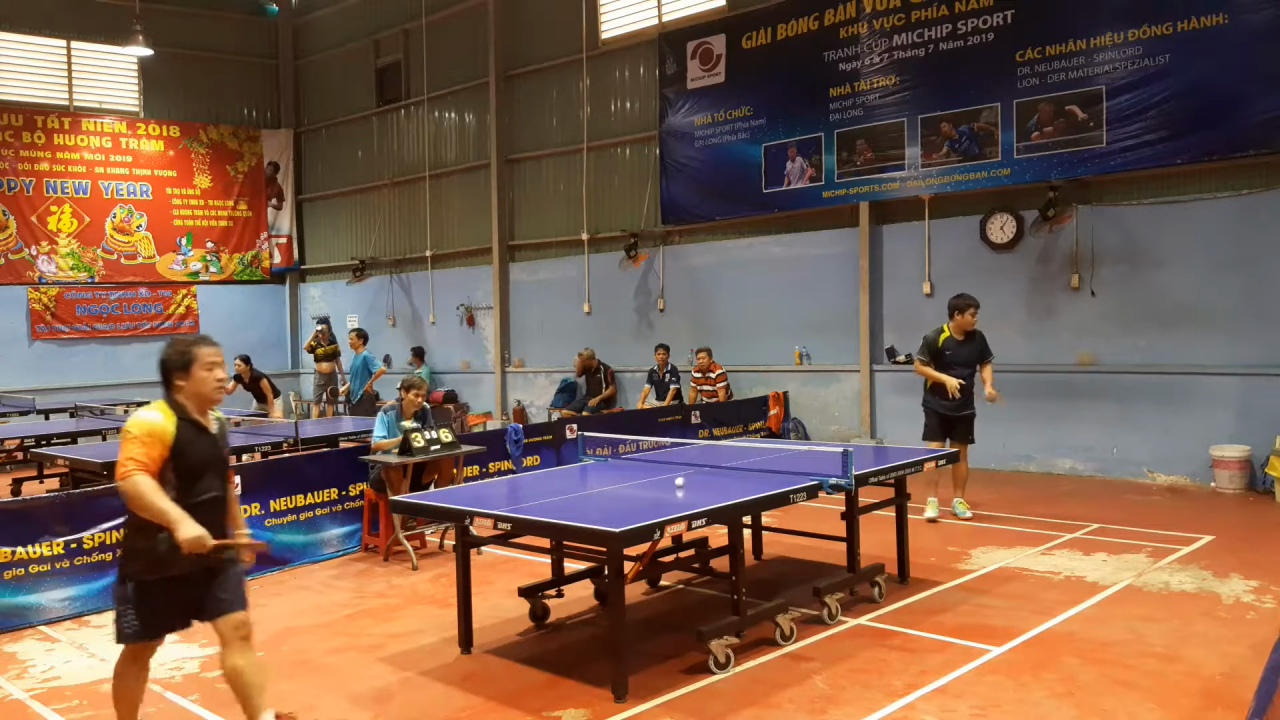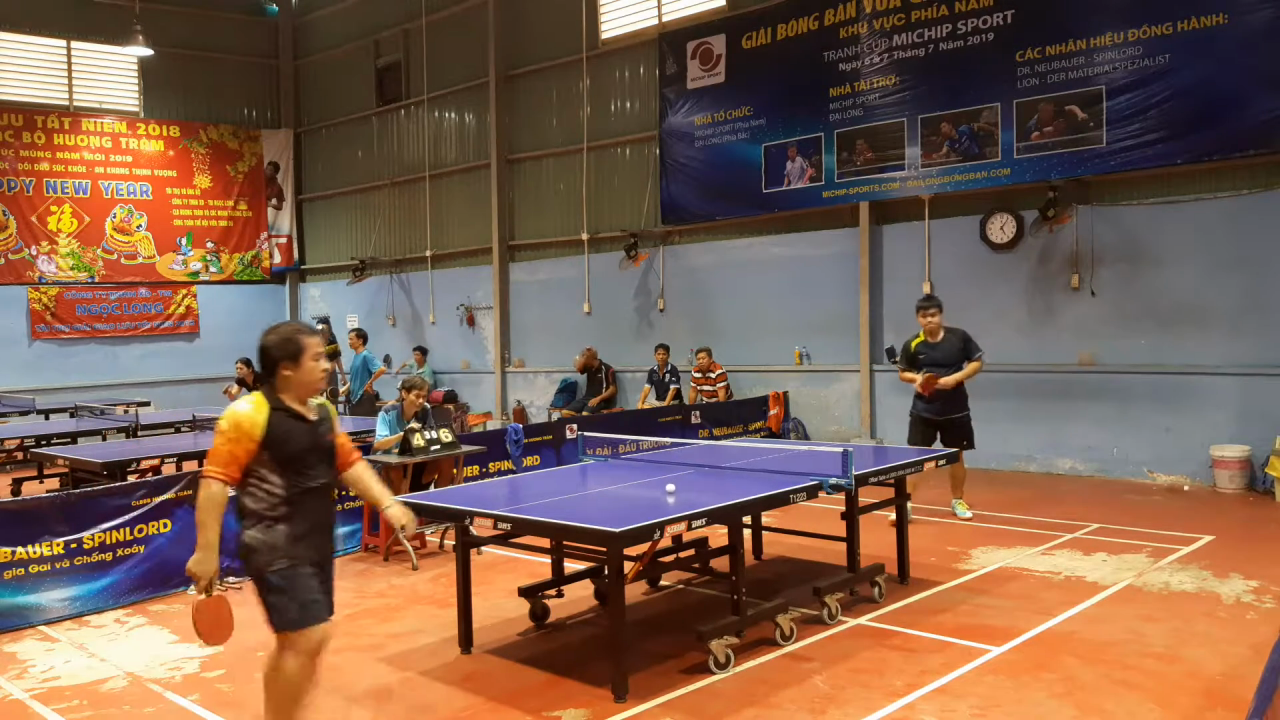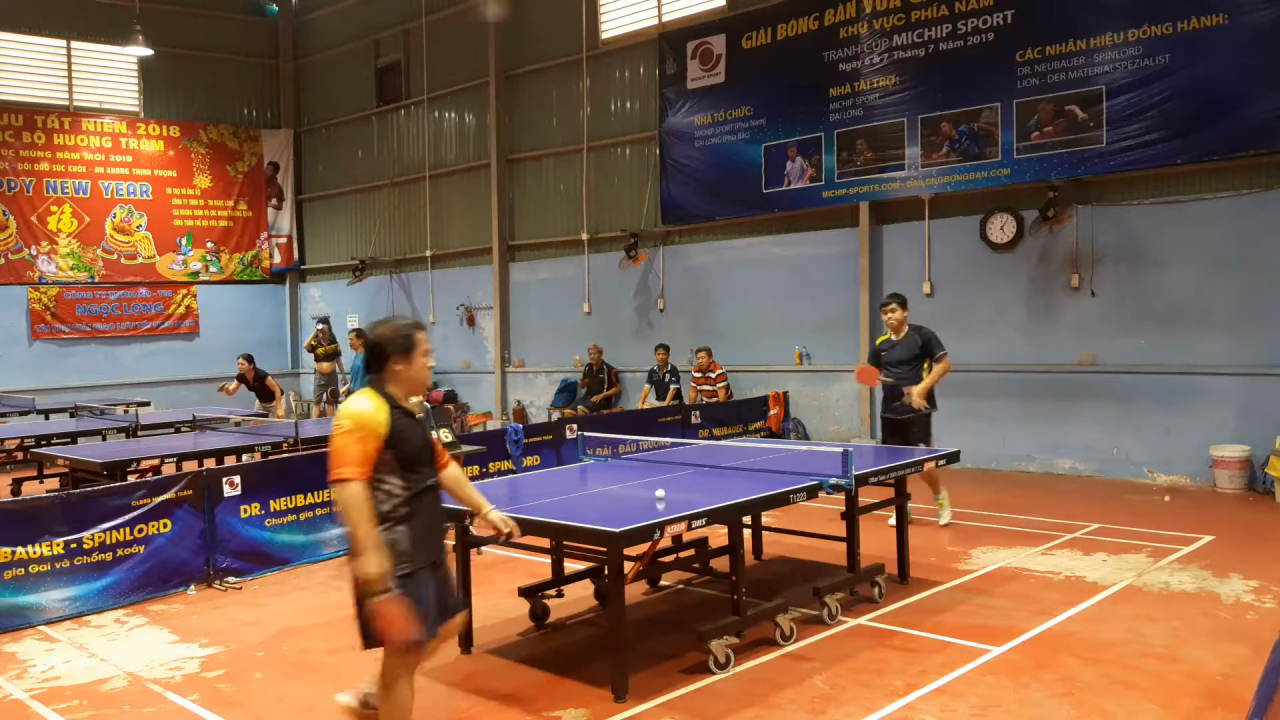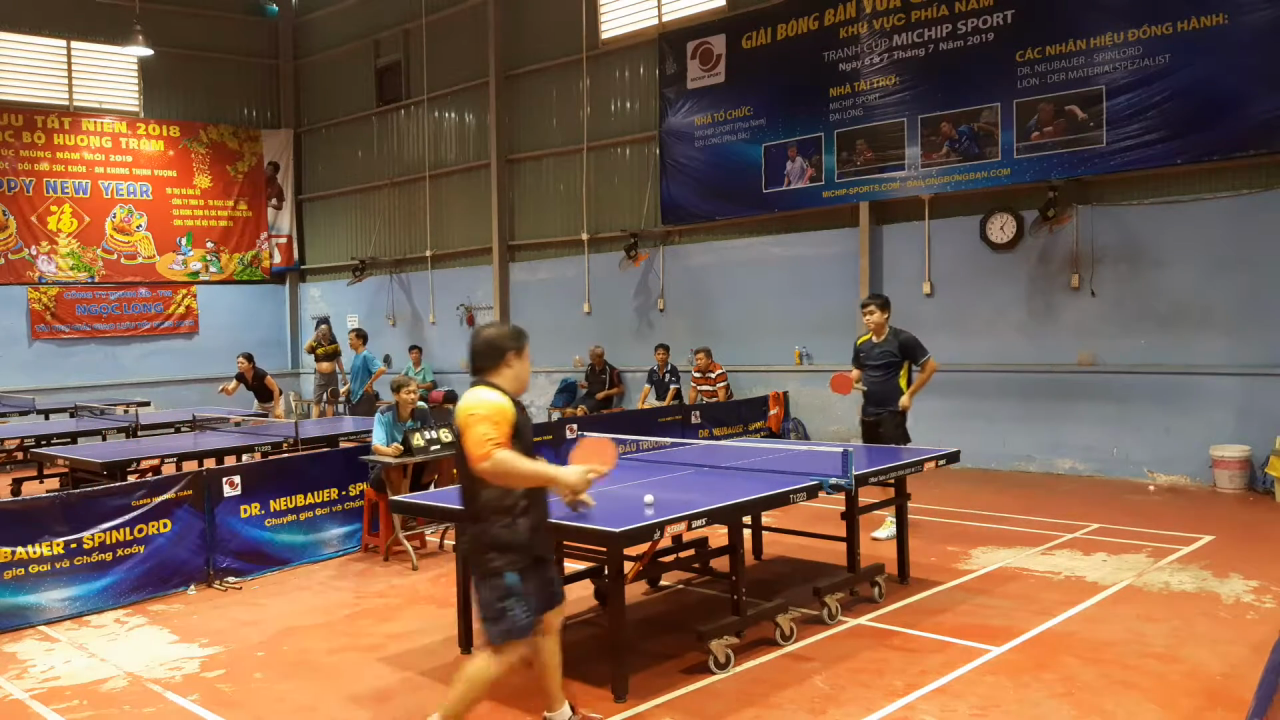
dt=0.4s
person 1, frame 1
left shoulder: (216, 423)
right shoulder: (151, 423)
right elbow: (131, 481)
left wrist: (238, 532)
right wrist: (180, 523)
left hip: (211, 552)
right hip: (159, 559)
left knee: (238, 631)
right knee: (141, 648)
person 1, frame 2
left shoulder: (322, 411)
right shoulder: (248, 415)
left elbow: (349, 462)
right elbow: (214, 481)
left wrist: (387, 503)
right wrist: (206, 551)
left hip: (317, 546)
right hip: (278, 551)
left knee: (293, 643)
right knee: (311, 637)
person 1, frame 3
left shoulder: (409, 410)
right shoulder: (363, 412)
left elbow: (441, 466)
right elbow: (348, 485)
left wrist: (485, 509)
right wrist: (368, 553)
left hip: (424, 549)
right hip: (392, 557)
left knee: (448, 624)
right knee: (406, 652)
person 1, frame 4
left shoulder: (501, 403)
right shoulder: (487, 403)
right elbow: (491, 462)
left wrist: (563, 486)
right wrist: (560, 475)
left hip: (523, 544)
right hip: (501, 549)
left knee: (549, 622)
right knee: (510, 649)
person 2, frame 1
left shoulder: (978, 338)
right shoulder: (935, 338)
left elbow: (985, 364)
right elbow: (919, 366)
left wrist: (988, 386)
right wrist: (946, 378)
left hip: (964, 407)
right hip: (937, 405)
left knee: (960, 452)
right knee: (935, 451)
left ankle: (958, 501)
right ankle: (932, 501)
person 2, frame 2
left shoulder: (959, 337)
right shoulder: (912, 345)
left elbow: (977, 362)
right elbow: (903, 373)
left wrist: (955, 378)
right wrist: (916, 379)
left hip: (955, 410)
right hip: (923, 411)
left knee: (956, 456)
left ankle: (958, 501)
right ankle: (905, 505)
person 2, frame 3
left shoulder: (922, 335)
right shoulder: (880, 344)
left elbow: (944, 363)
left wrist: (923, 387)
left hip: (917, 409)
right hip: (890, 411)
left ankle: (940, 497)
person 2, frame 4
left shoulder: (903, 339)
right shoulder: (861, 343)
left elbow: (929, 366)
left wrist: (909, 394)
right wrist: (849, 380)
left hip: (892, 411)
right hip: (869, 412)
left ankle: (895, 520)
